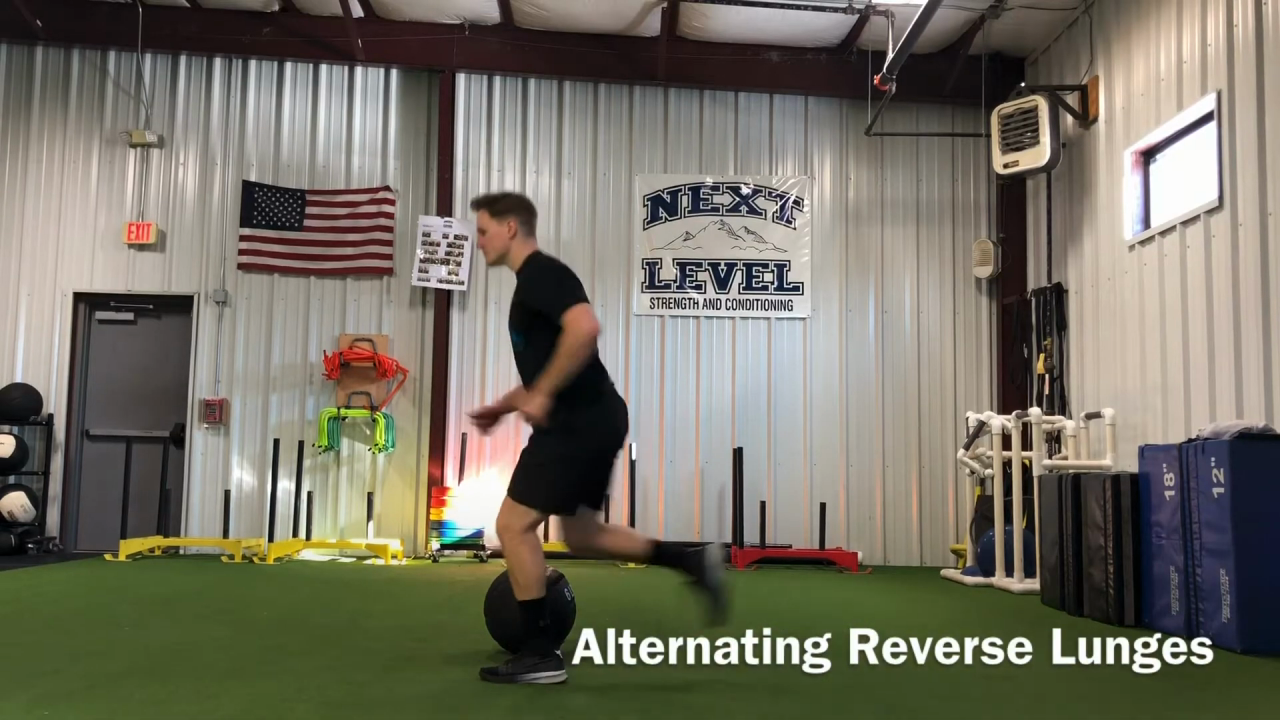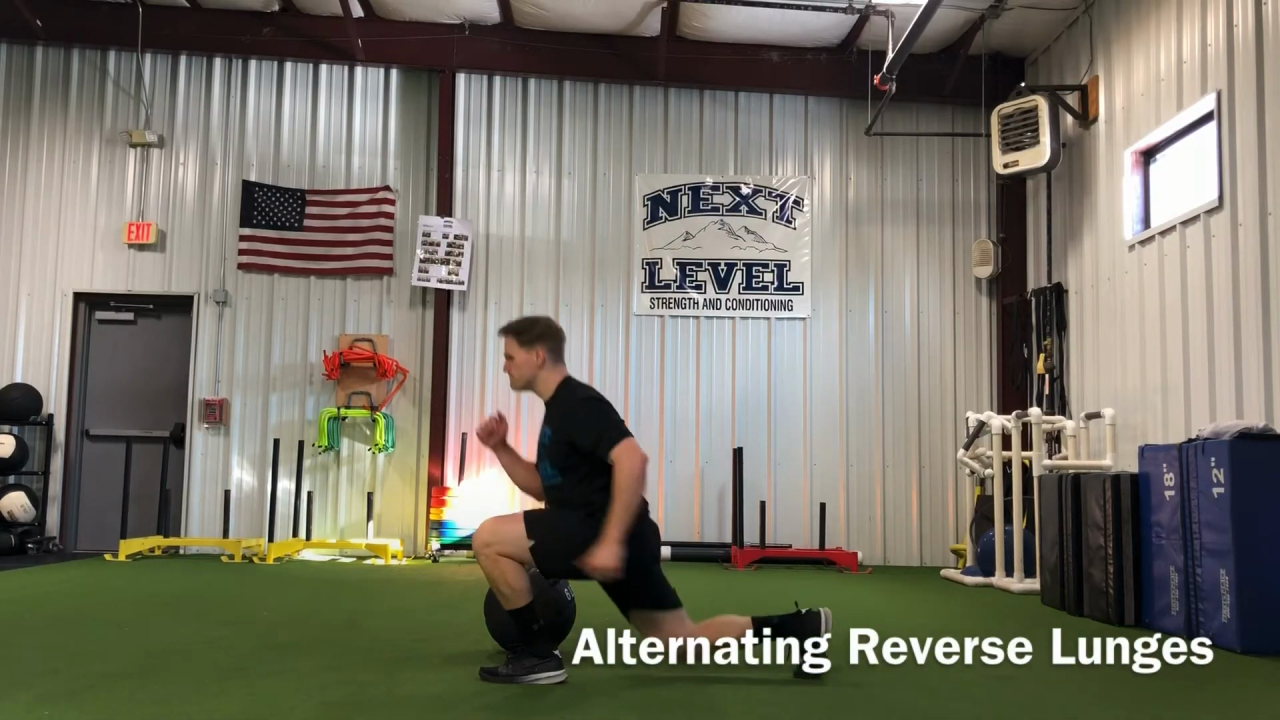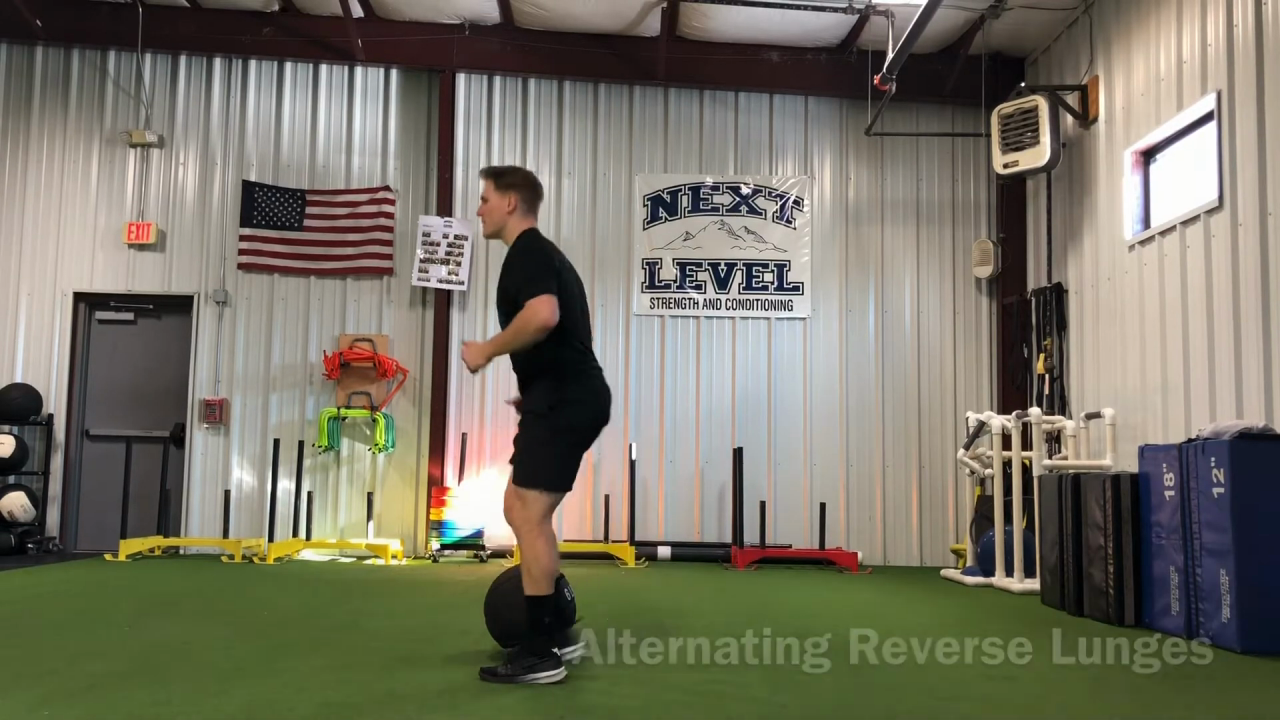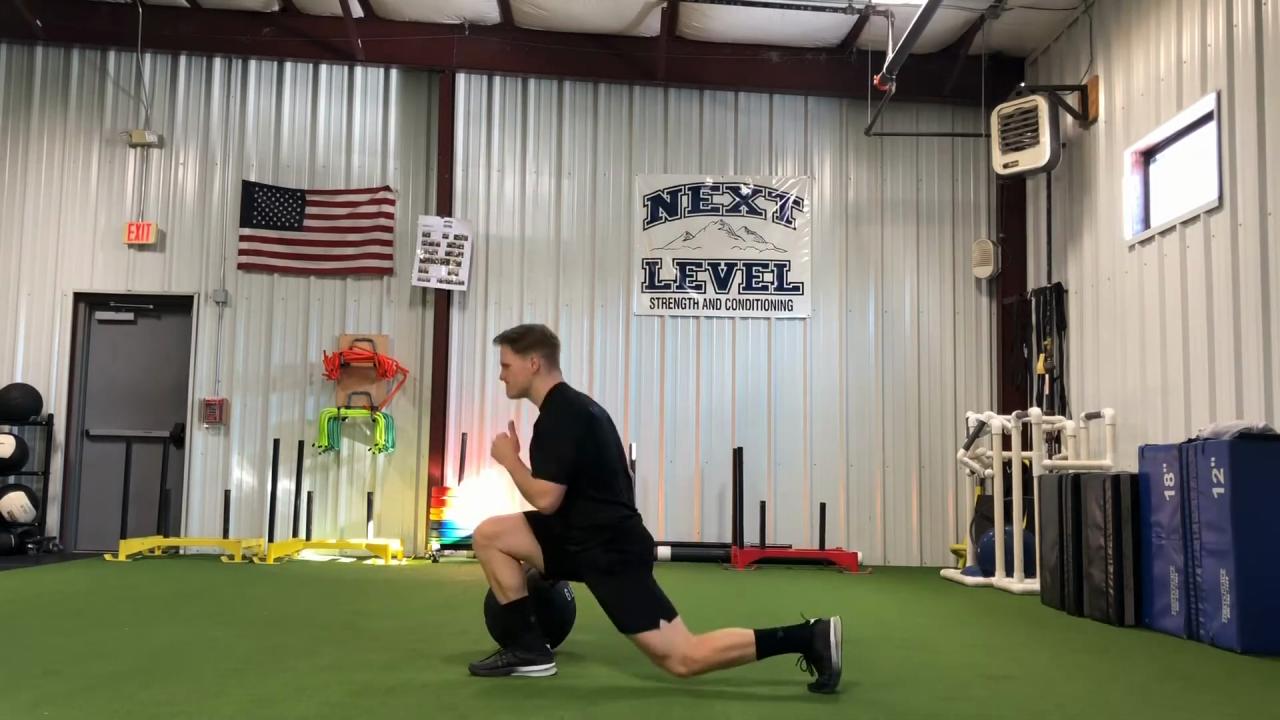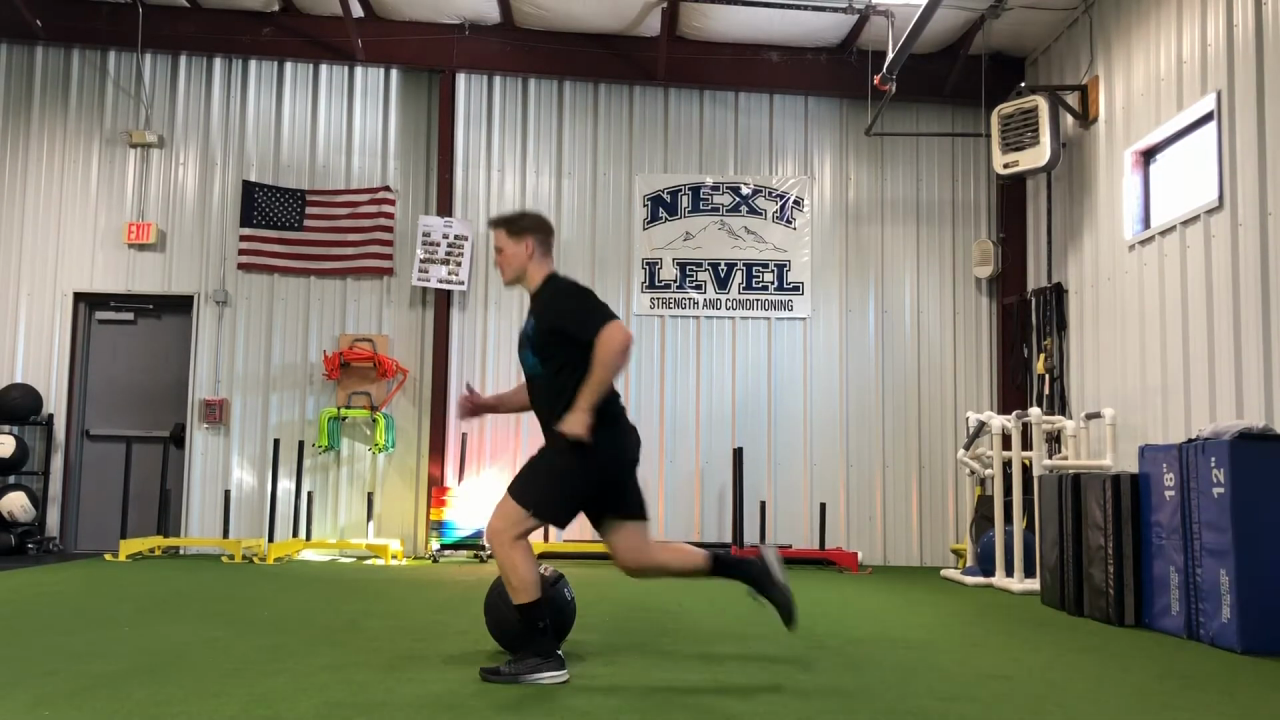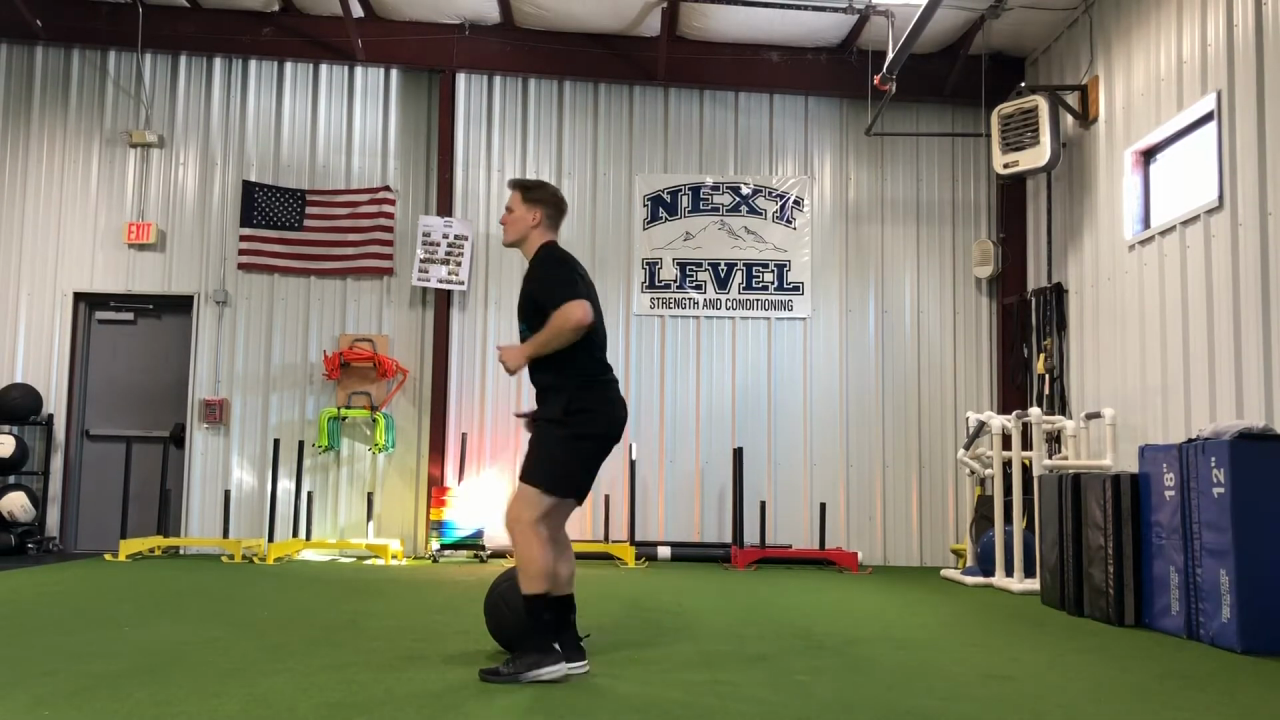
dt=0.5s
person 1, frame 1
left shoulder: (542, 273)
right shoulder: (532, 284)
left elbow: (584, 328)
left wrist: (541, 395)
right wrist: (504, 405)
left hip: (571, 427)
right hip: (586, 424)
left knee: (515, 525)
right knee: (584, 535)
left ankle: (542, 656)
right ankle: (695, 561)
person 1, frame 2
left shoulder: (578, 405)
right shoulder: (557, 412)
left elbow: (632, 460)
right elbow: (542, 487)
left wrist: (610, 541)
right wrist: (501, 450)
left hip: (603, 532)
right hip: (616, 534)
left knee: (489, 540)
right knee: (683, 639)
left ankle: (537, 653)
right ankle: (803, 627)
person 1, frame 3
left shoulder: (528, 252)
right shoulder: (539, 257)
left elbow: (543, 315)
right elbow: (554, 339)
left wrist: (488, 349)
right wrist: (531, 386)
left hip: (564, 404)
right hip: (567, 400)
left knee: (530, 517)
right knee: (525, 515)
left ankle: (542, 651)
right ankle: (552, 634)
person 1, frame 4
left shoulder: (559, 418)
right shoulder: (576, 408)
left elbow: (546, 498)
right elbow: (620, 472)
left wrist: (508, 457)
left hip: (609, 547)
right hip: (586, 536)
left knee: (682, 657)
right knee: (488, 537)
left ankle: (809, 638)
right ankle: (528, 646)
person 1, frame 5
left shoulder: (561, 297)
right shoulder: (538, 313)
left elbow: (617, 336)
right elbow: (539, 390)
left wrist: (582, 412)
right wrist: (487, 402)
left hip: (591, 451)
right hip: (595, 450)
left knee: (503, 533)
right knee: (637, 552)
left ankle: (540, 655)
right ankle: (753, 567)
person 1, frame 6
left shoulder: (551, 264)
right shoulder: (555, 268)
left elbow: (580, 315)
left wrist: (526, 350)
right wrist: (548, 408)
left hip: (579, 414)
right hip: (585, 413)
left knee: (524, 520)
right knee: (546, 523)
left ankle: (539, 647)
right ankle: (564, 645)
